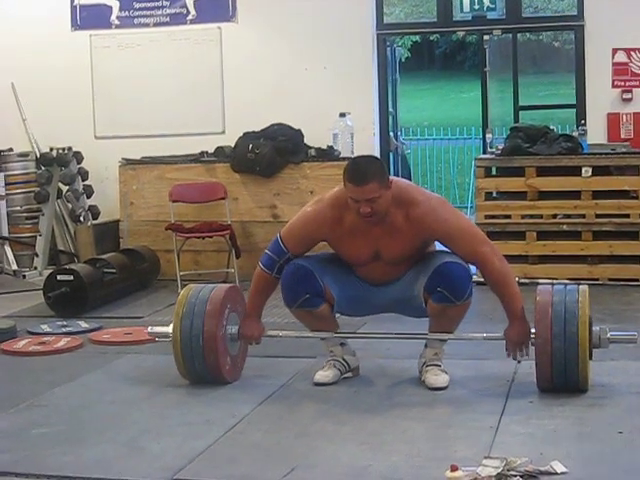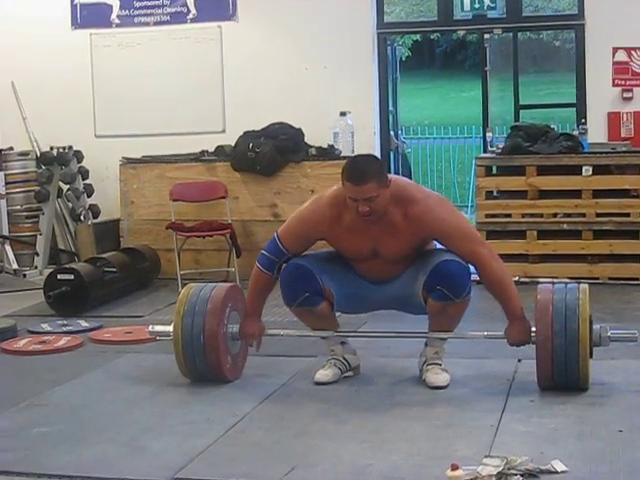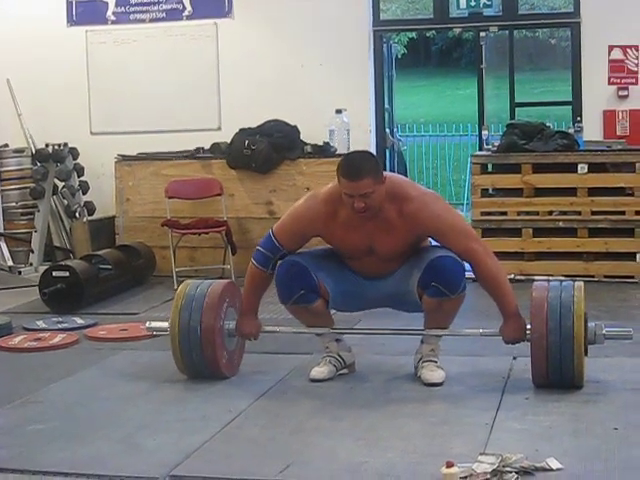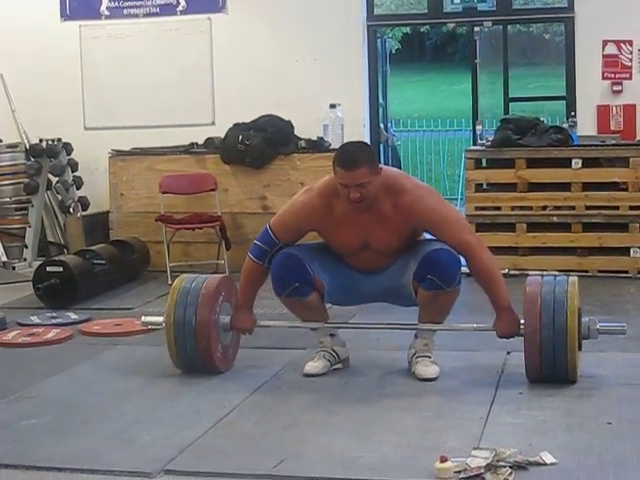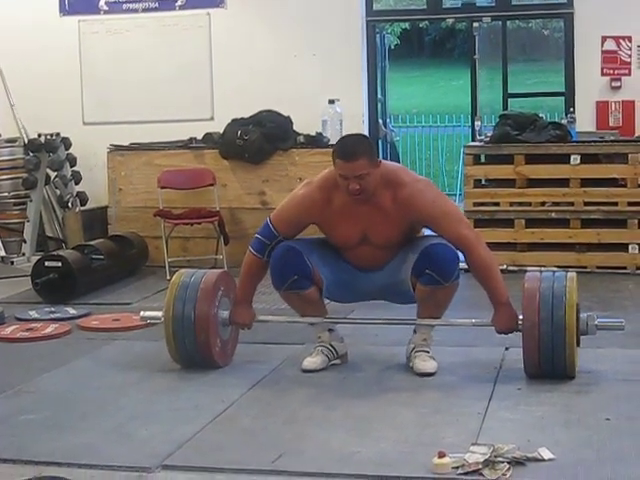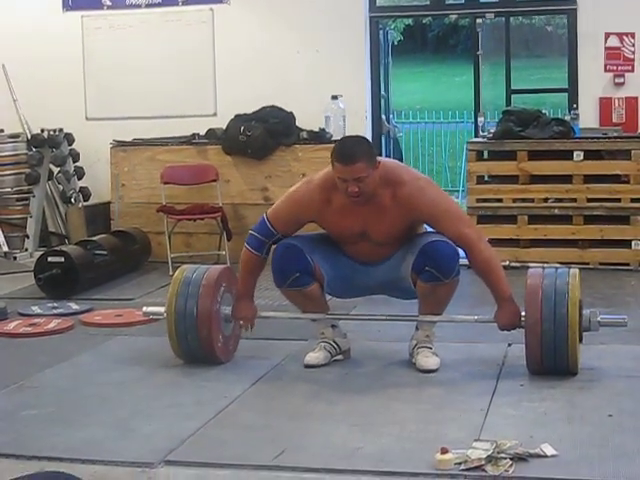
dt=0.4s
person 1, frame 1
left shoulder: (424, 209)
right shoulder: (324, 213)
left elbow: (488, 256)
right elbow: (274, 257)
left wrist: (517, 320)
right wrist: (252, 317)
left hip: (413, 284)
right hip: (355, 286)
left knee: (455, 275)
right knee: (296, 278)
left ankle: (432, 355)
right ankle: (340, 354)
person 1, frame 2
left shoulder: (422, 207)
right shoulder: (323, 210)
left elbow: (484, 257)
right elbow: (272, 255)
left wrist: (516, 319)
right wrist: (252, 316)
left hip: (413, 281)
right hip: (355, 281)
left knee: (453, 273)
right knee: (295, 278)
left ankle: (433, 355)
right ankle: (341, 353)
person 1, frame 3
left shoulder: (417, 204)
right shoulder: (317, 208)
left elbow: (478, 254)
right elbow: (266, 253)
left wrist: (511, 316)
right wrist: (248, 313)
left hip: (407, 279)
right hip: (349, 280)
left knee: (448, 268)
right knee: (289, 275)
left ankle: (428, 352)
right ankle: (336, 350)
person 1, frame 4
left shoulder: (412, 197)
right shoulder: (314, 202)
left elbow: (473, 248)
right elbow: (263, 248)
left wrist: (504, 311)
right wrist: (243, 308)
left hip: (403, 274)
right hip: (345, 275)
left knee: (444, 262)
right knee: (285, 268)
left ankle: (422, 347)
right ankle: (330, 345)
person 1, frame 5
left shoulder: (412, 191)
right shoulder: (314, 195)
left elbow: (471, 243)
right elbow: (264, 242)
left wrist: (502, 306)
right wrist: (242, 303)
left hip: (401, 273)
right hip: (343, 273)
left knee: (442, 257)
right knee: (285, 261)
left ankle: (421, 343)
right ankle: (328, 341)
person 1, frame 6
left shoulder: (411, 189)
right shoulder: (312, 193)
left elbow: (472, 239)
right elbow: (260, 236)
left wrist: (505, 302)
right wrist: (244, 298)
left hip: (402, 265)
right hip: (346, 267)
left knee: (442, 253)
right knee: (286, 257)
left ankle: (423, 339)
right ankle: (331, 336)
